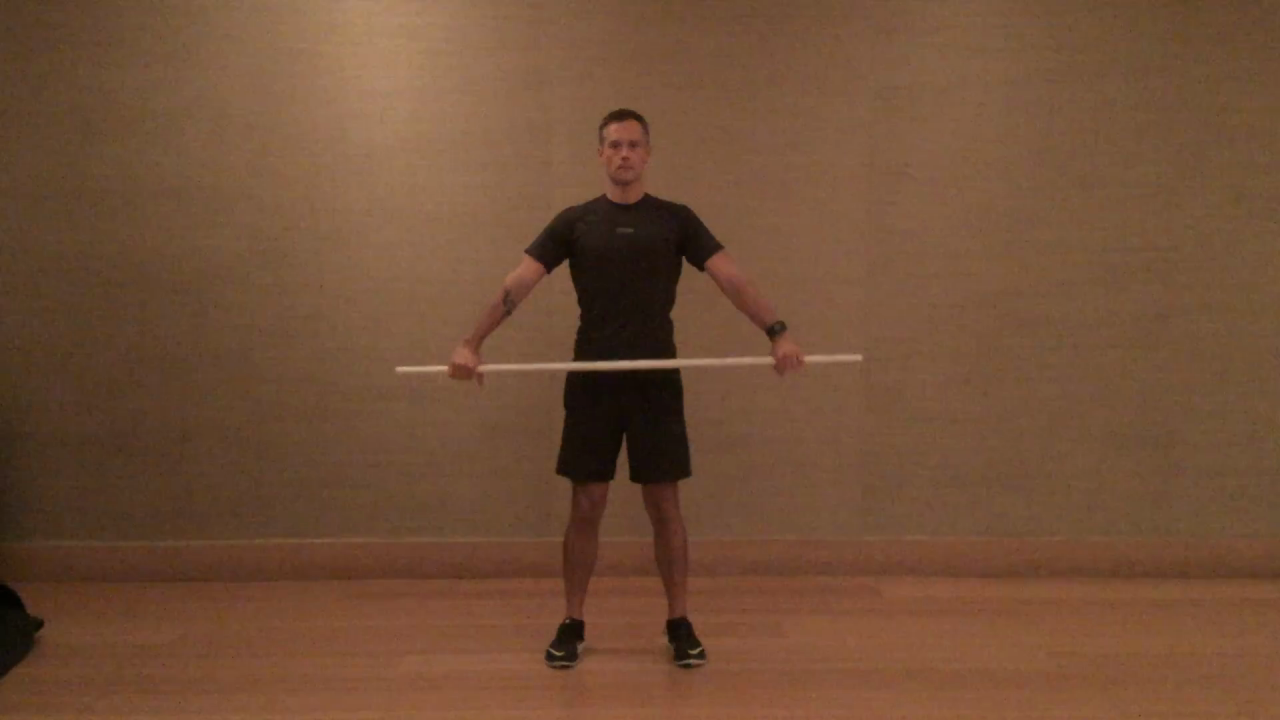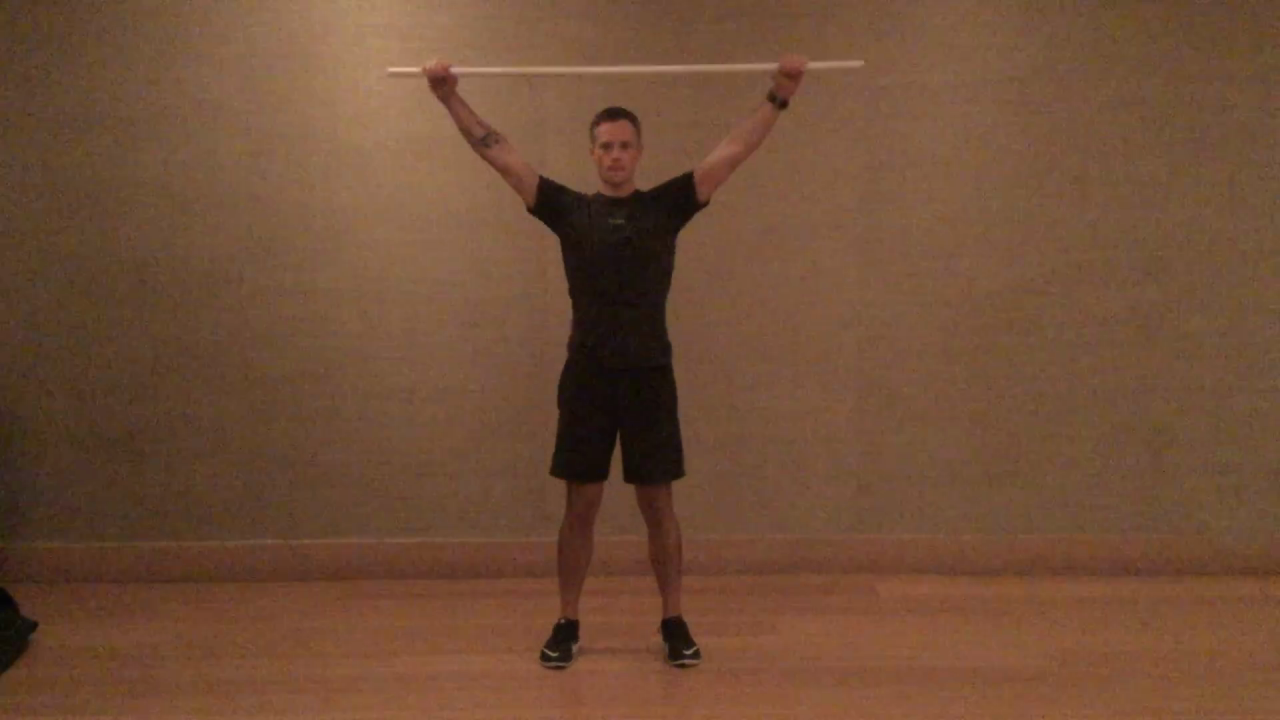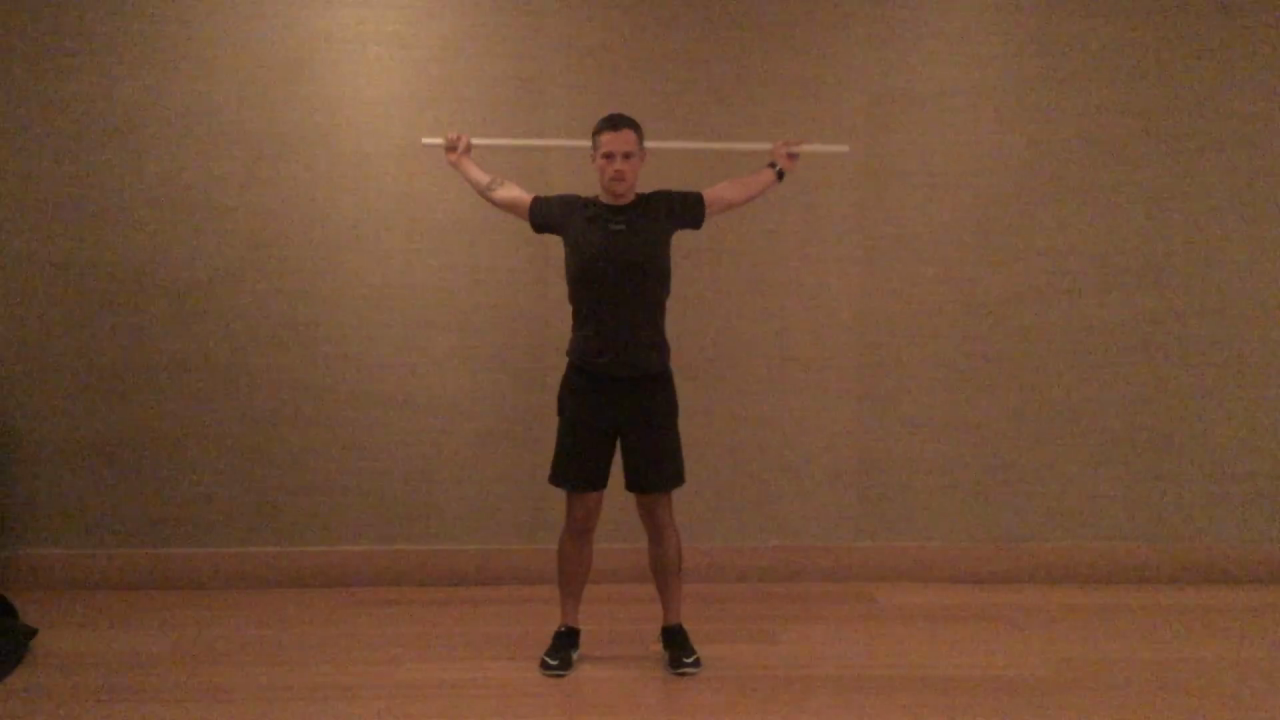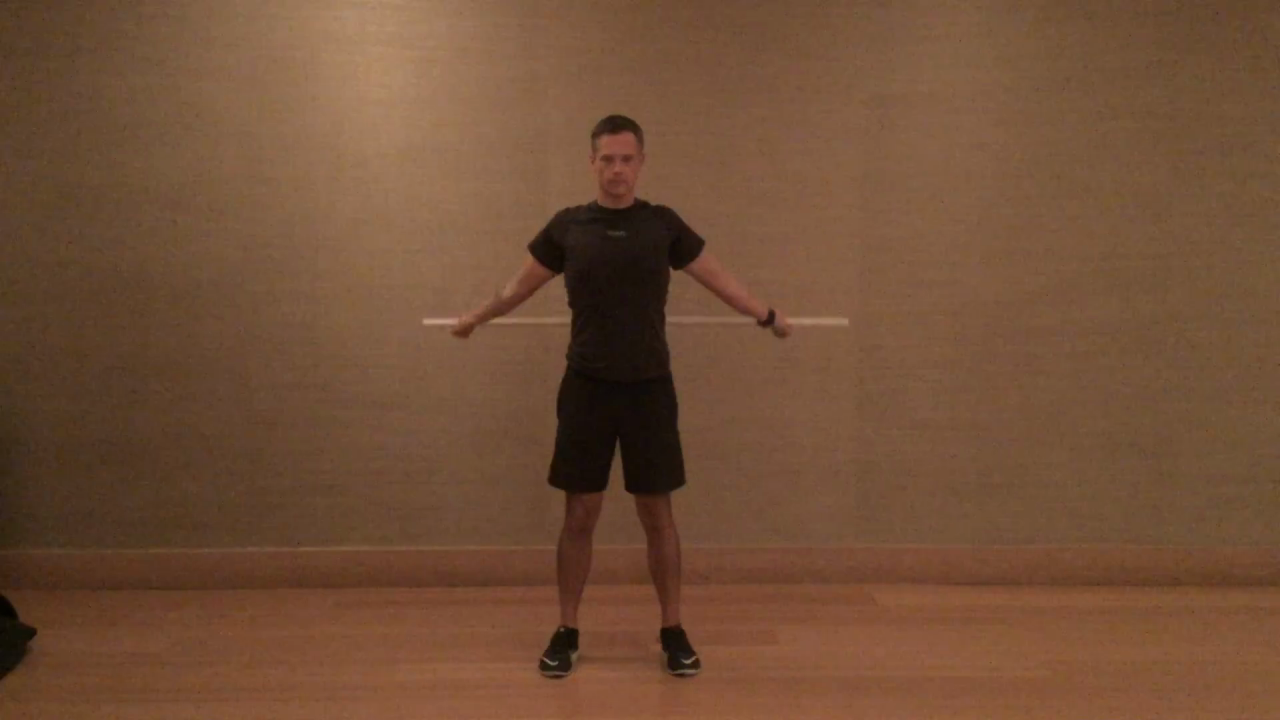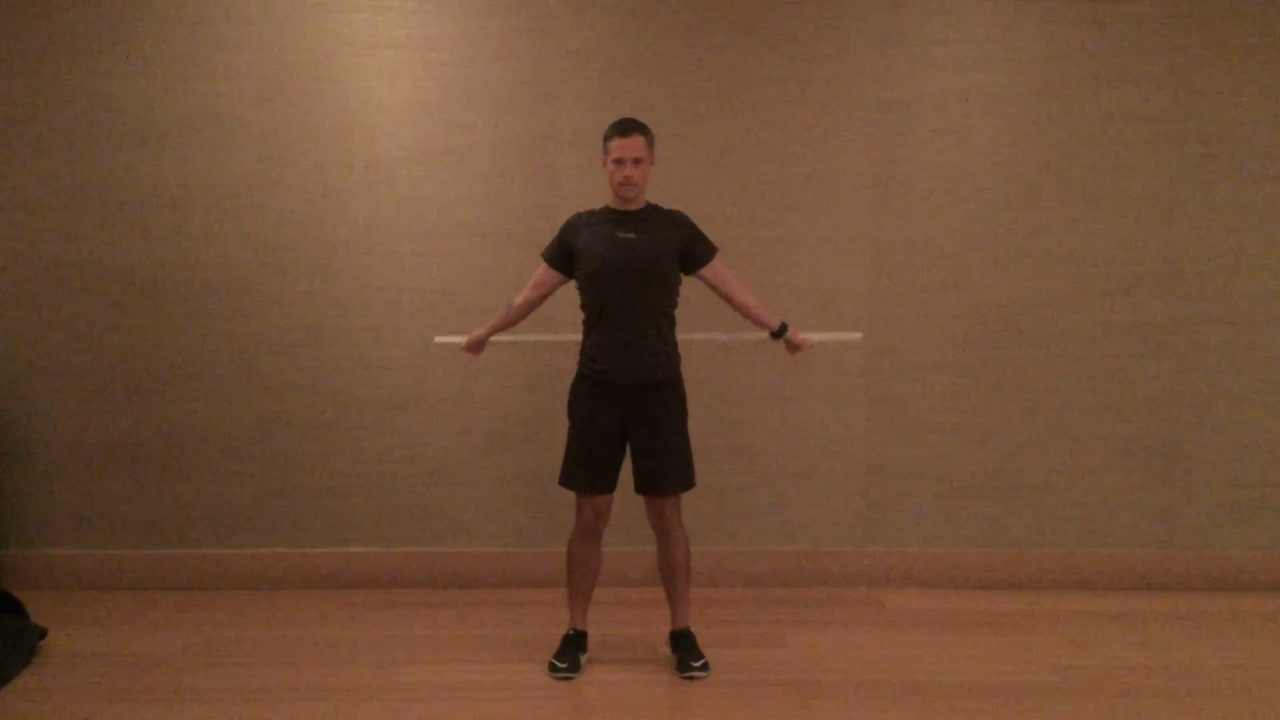
dt=0.7s
person 1, frame 1
left shoulder: (675, 219)
right shoulder: (575, 221)
left elbow: (729, 275)
right elbow: (520, 280)
left wrist: (777, 331)
right wrist: (472, 340)
left hip: (657, 379)
right hip: (591, 379)
left knee: (665, 506)
right knee: (585, 507)
left ankle: (679, 623)
right ankle: (572, 623)
person 1, frame 2
left shoulder: (667, 206)
right shoulder: (567, 209)
left elbow: (732, 151)
right elbow: (499, 153)
left wrist: (779, 95)
right wrist: (450, 97)
left hip: (650, 376)
right hip: (587, 377)
left knee: (658, 506)
right knee: (580, 506)
left ankle: (674, 621)
right ankle: (568, 623)
person 1, frame 3
left shoulder: (665, 210)
right shoulder: (569, 214)
left elbow: (728, 194)
right elbow: (504, 193)
left wrist: (775, 168)
right wrist: (463, 160)
left hip: (650, 384)
right hip: (587, 384)
left knee: (659, 513)
right knee: (579, 514)
left ankle: (673, 630)
right ankle: (567, 631)
person 1, frame 4
left shoulder: (663, 223)
right shoulder: (568, 225)
left elbow: (716, 277)
right elbow: (522, 284)
left wrist: (767, 316)
right wrist: (476, 318)
left hip: (649, 387)
right hip: (585, 388)
left knee: (657, 515)
right knee: (579, 514)
left ankle: (672, 631)
right ankle: (566, 632)
person 1, frame 5
left shoulder: (675, 227)
right shoulder: (580, 228)
left elbow: (727, 284)
right elbow: (534, 291)
left wrist: (780, 330)
right wrist: (488, 331)
left hip: (659, 390)
right hip: (596, 390)
left knee: (667, 517)
right knee: (589, 517)
left ankle: (681, 633)
right ankle: (575, 634)
